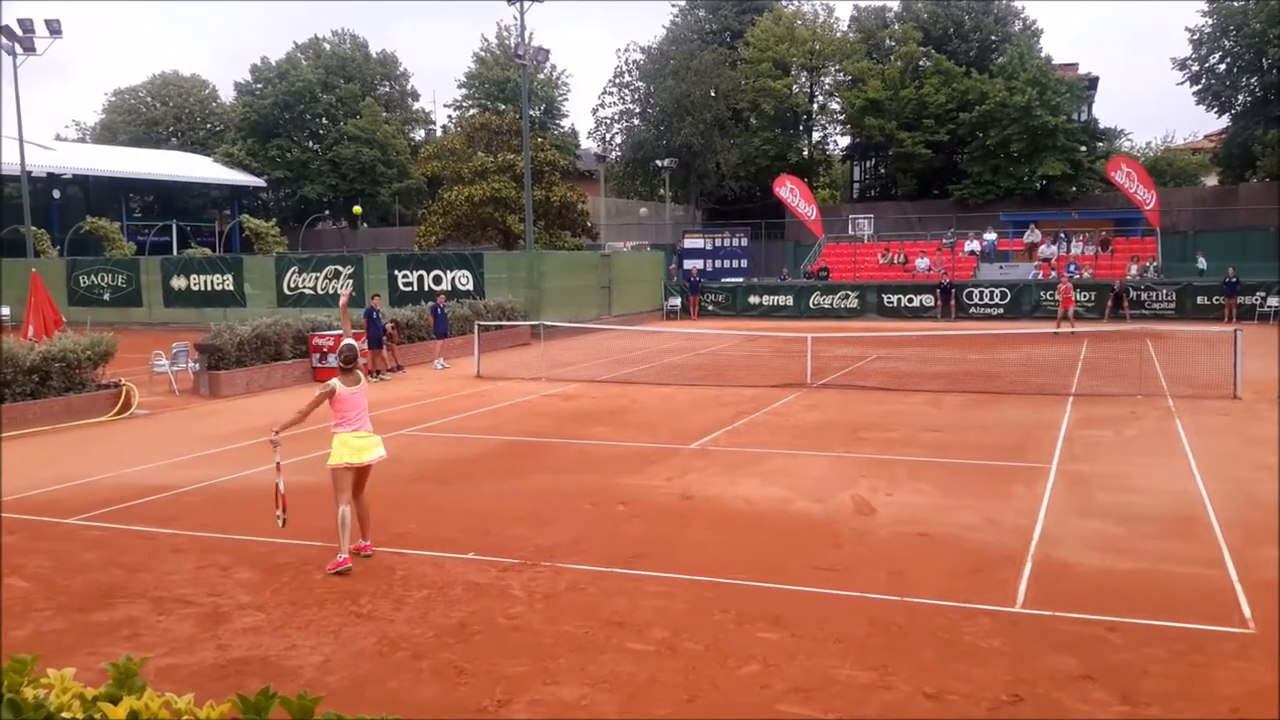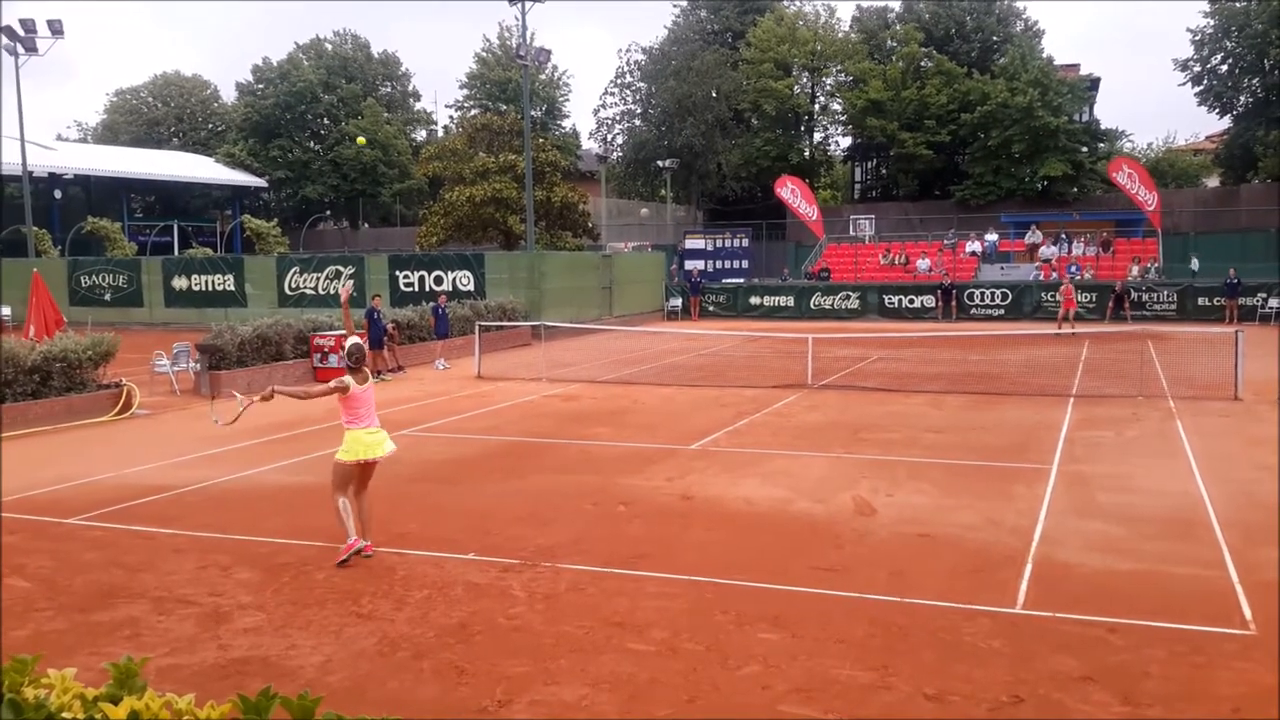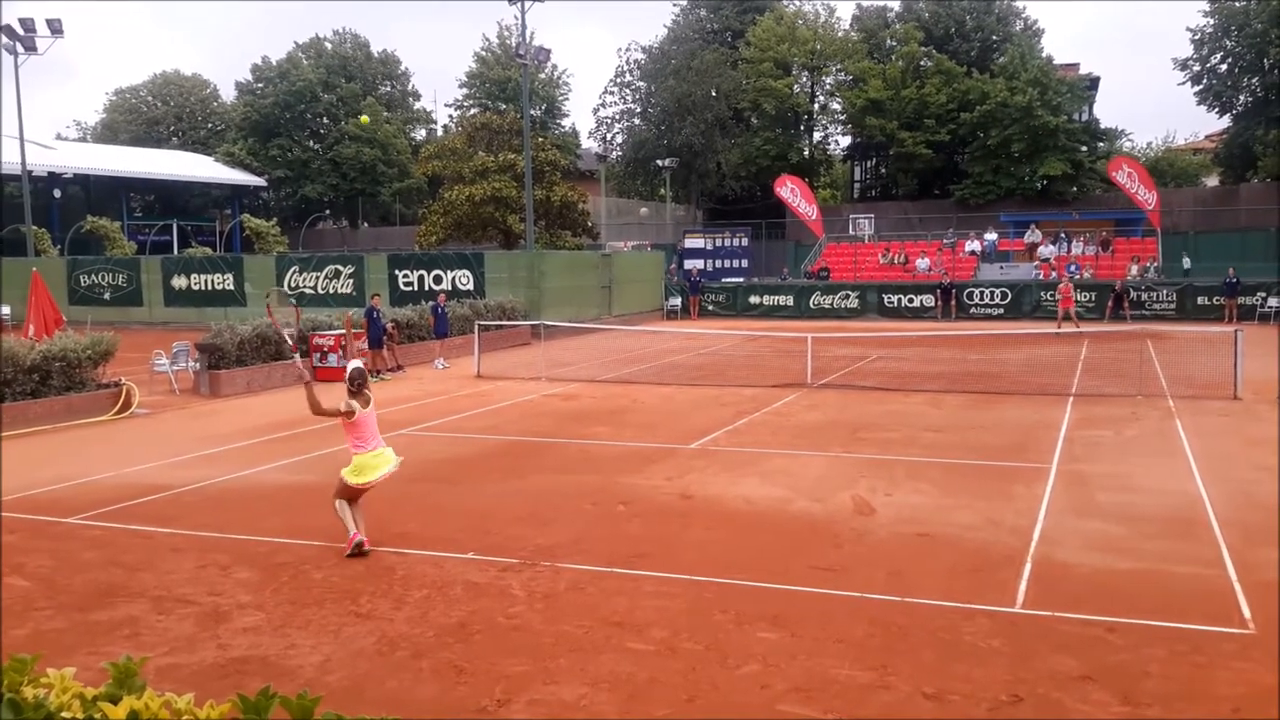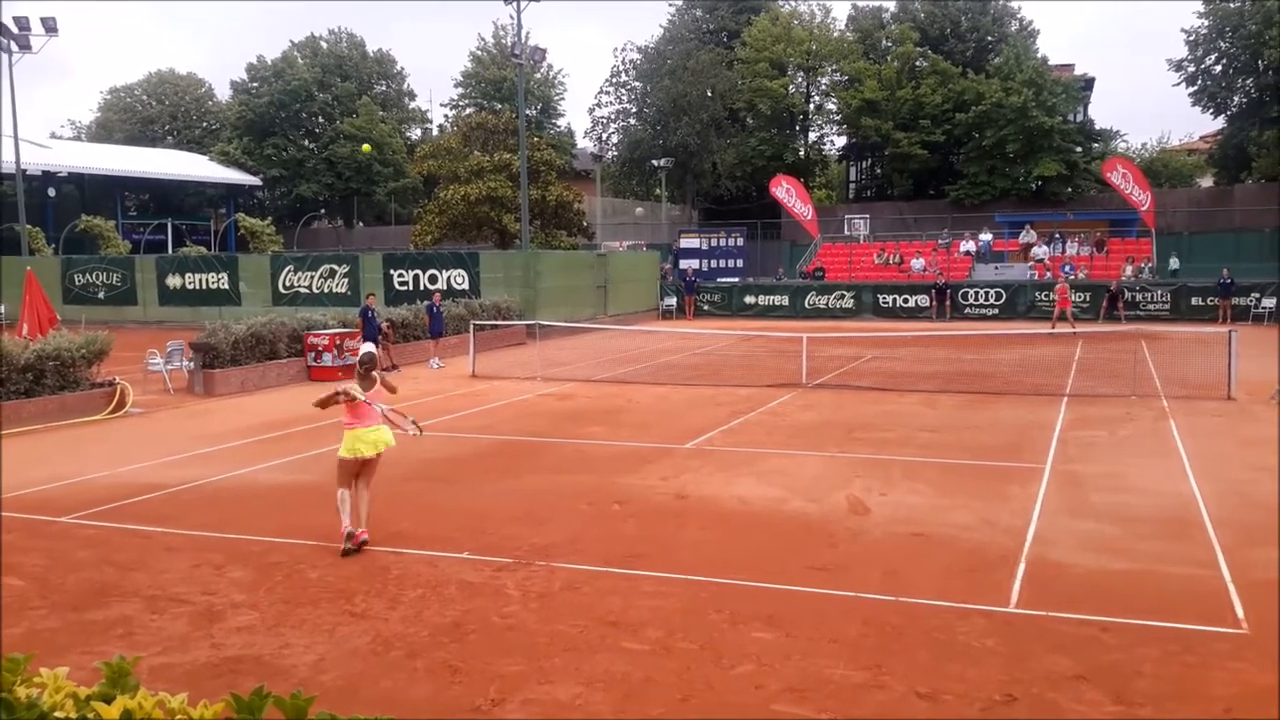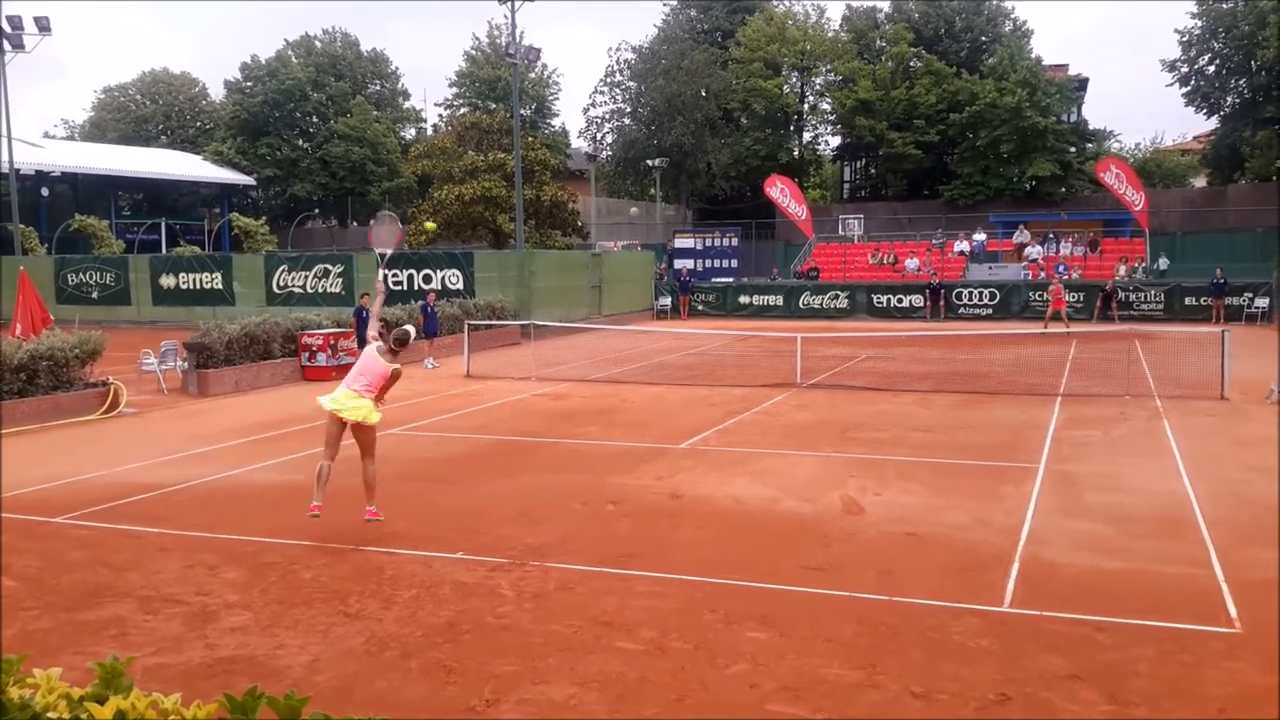
dt=0.2s
person 1, frame 1
left shoulder: (332, 388)
right shoulder: (361, 377)
left elbow: (304, 413)
right elbow: (350, 340)
left wrist: (278, 430)
right wrist: (344, 309)
left hip: (346, 445)
right hip: (367, 442)
left knee: (343, 501)
right knee: (359, 494)
left ankle: (344, 556)
right ankle: (366, 543)
person 1, frame 2
left shoulder: (343, 384)
right shoulder: (367, 374)
left elbow: (306, 393)
right elbow: (353, 336)
left wrist: (275, 390)
right wrist: (345, 305)
left hip: (356, 442)
right hip: (375, 440)
left knee: (340, 494)
right knee: (360, 492)
left ankle: (353, 539)
right ankle: (366, 543)
person 1, frame 3
left shoulder: (349, 408)
right shoulder: (367, 395)
left elbow: (317, 410)
right elbow: (356, 364)
left wrist: (308, 384)
right wrist: (348, 336)
left hip: (366, 464)
right hip: (383, 459)
left knee: (339, 498)
right knee: (353, 499)
left ankle: (355, 535)
right ankle: (362, 538)
person 1, frame 4
left shoulder: (350, 390)
right shoulder: (378, 379)
left elbow: (319, 404)
right elbow: (393, 390)
left wrist: (337, 393)
left hip: (355, 439)
right hip: (376, 436)
left knee: (343, 487)
right knee: (362, 487)
left ankle: (347, 527)
right ankle: (362, 530)
person 1, frame 5
left shoulder: (374, 345)
right shoulder: (396, 370)
left elbow: (372, 328)
right elbow: (379, 397)
left wrist: (379, 297)
left hip: (340, 401)
right hip: (362, 408)
left knee: (328, 457)
right knee: (368, 461)
left ankle: (316, 503)
right ankle: (371, 508)
